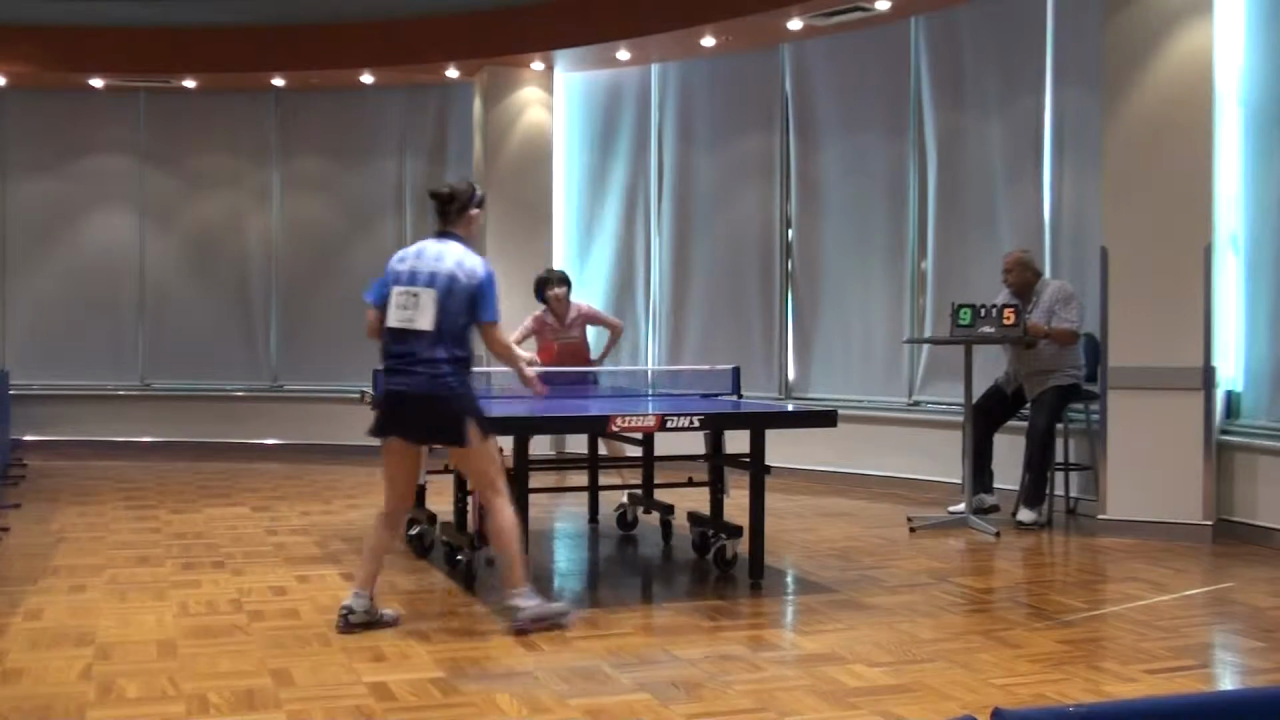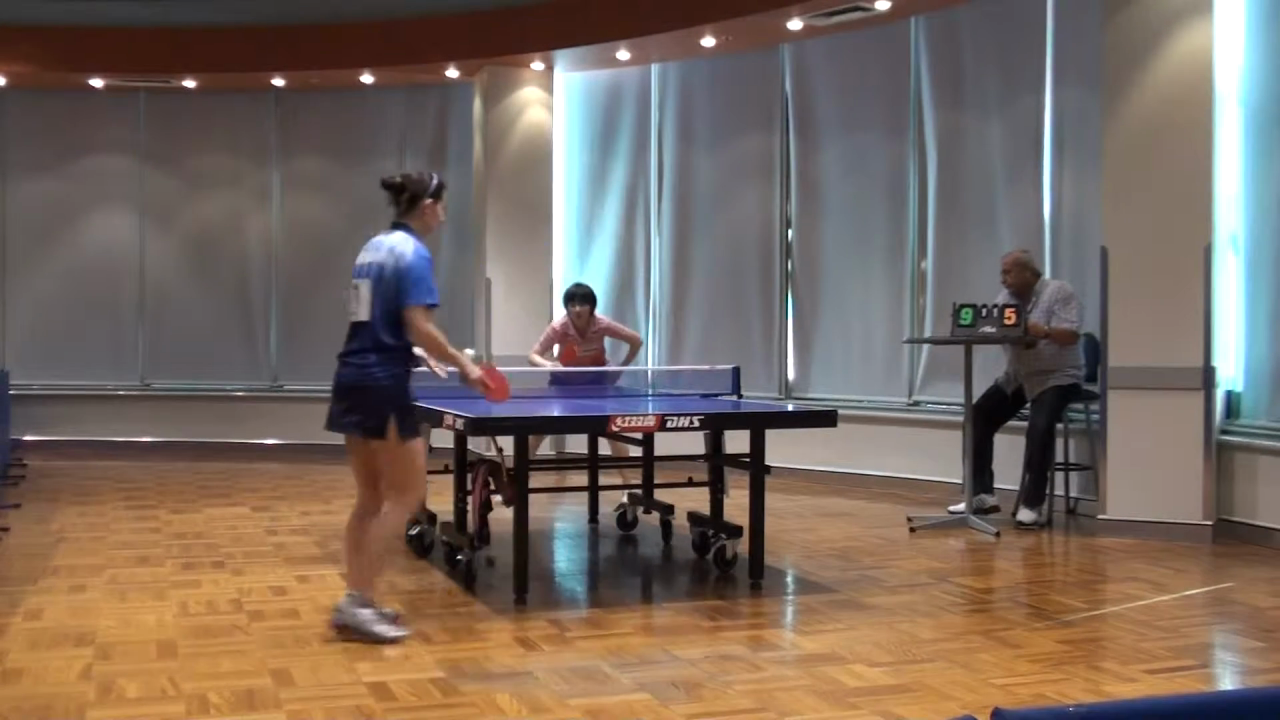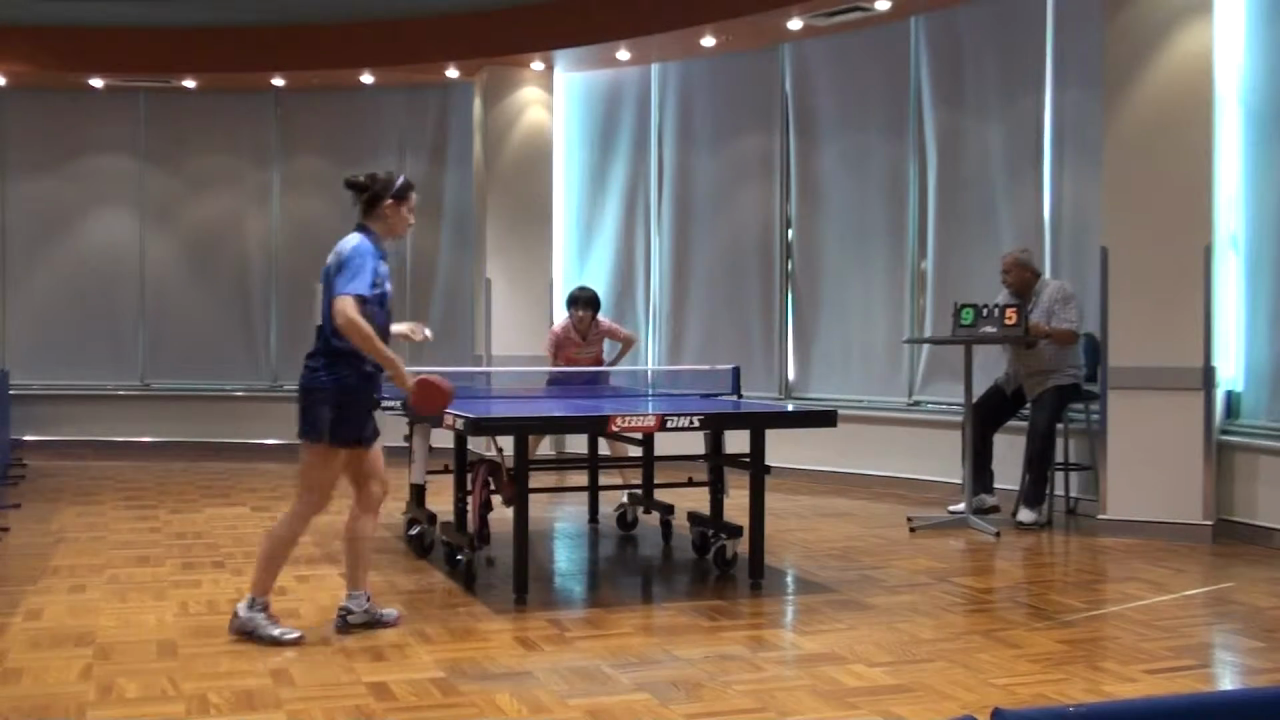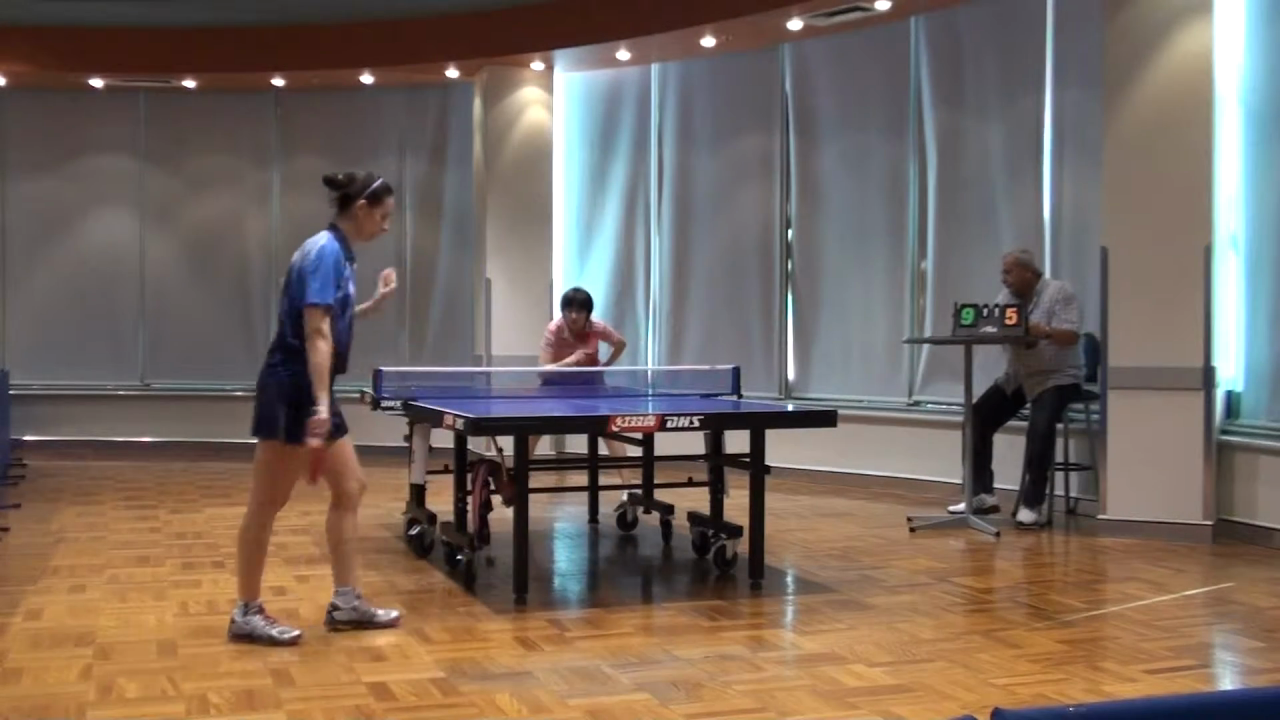
dt=0.2s
person 1, frame 1
left shoulder: (400, 259)
right shoulder: (475, 268)
left elbow: (373, 326)
right elbow: (493, 340)
right wrist: (523, 370)
left hip: (397, 390)
right hip: (445, 391)
left knee: (396, 504)
right knee: (495, 492)
left ankle: (358, 604)
right ankle: (521, 599)
person 1, frame 2
left shoulder: (371, 248)
right shoulder: (412, 253)
right elbow: (420, 328)
right wrist: (463, 366)
left hip: (355, 379)
right hip: (379, 383)
left knee: (371, 498)
right knee: (404, 496)
left ankle: (357, 601)
right ankle: (356, 605)
person 1, frame 3
left shoulder: (365, 251)
right shoulder: (360, 251)
right elbow: (348, 319)
left wrist: (397, 330)
right wrist: (398, 370)
left hip: (349, 391)
right hip: (336, 390)
left knee: (373, 492)
right knee: (308, 505)
left ankle: (357, 603)
right ankle: (251, 609)
person 1, frame 4
left shoulder: (336, 252)
right shoulder: (326, 252)
right elbow: (314, 332)
left wrist: (374, 303)
right wrist: (320, 403)
left hip: (309, 392)
right hip: (293, 391)
left knee: (350, 488)
right knee: (267, 502)
left ankle: (347, 600)
right ankle: (247, 614)
person 2, frame 1
left shoulder: (1060, 292)
right shoulder: (1007, 297)
left elbow: (1071, 335)
left wrist: (1044, 331)
left hip: (1057, 378)
right hip: (1017, 377)
left knee: (1039, 427)
right knee: (977, 418)
left ankle: (1033, 504)
right ankle: (982, 494)
person 2, frame 2
left shoulder: (1059, 292)
right shoulder: (1006, 297)
left elbow: (1071, 335)
left wrist: (1044, 331)
left hip: (1057, 378)
right hip: (1017, 377)
left knee: (1039, 427)
right knee: (977, 418)
left ankle: (1033, 504)
right ankle: (982, 494)
person 2, frame 3
left shoulder: (1059, 292)
right shoulder: (1006, 297)
left elbow: (1071, 335)
left wrist: (1044, 331)
left hip: (1057, 378)
right hip: (1017, 377)
left knee: (1040, 427)
right knee: (977, 418)
left ankle: (1033, 504)
right ankle: (983, 494)
person 2, frame 4
left shoulder: (1059, 292)
right shoulder: (1007, 297)
left elbow: (1071, 336)
left wrist: (1045, 332)
left hip: (1057, 378)
right hip: (1017, 377)
left knee: (1040, 428)
right knee: (977, 418)
left ankle: (1033, 504)
right ankle: (982, 494)
person 3, frame 1
left shoulder: (584, 312)
right shoulder: (537, 319)
left elbow: (618, 327)
right elbow: (509, 345)
left wrist: (600, 359)
right wrist: (525, 356)
left hip: (582, 377)
right hip: (551, 380)
person 3, frame 2
left shoulder: (603, 325)
right shoulder: (557, 328)
left elbow: (637, 341)
right elbow: (533, 356)
left wrist: (621, 368)
right wrist: (549, 365)
person 3, frame 3
left shoulder: (604, 327)
right shoulder: (558, 331)
left elbow: (630, 340)
right elbow: (553, 366)
left wrist: (611, 364)
right wrist: (556, 365)
left hip: (593, 378)
right hip: (564, 380)
left ankle: (627, 479)
person 3, frame 4
left shoulder: (598, 328)
right shoulder: (553, 330)
left elbow: (621, 344)
right elbow: (543, 369)
left wrist: (604, 366)
right wrist: (570, 360)
left hip: (589, 379)
right hip: (559, 379)
